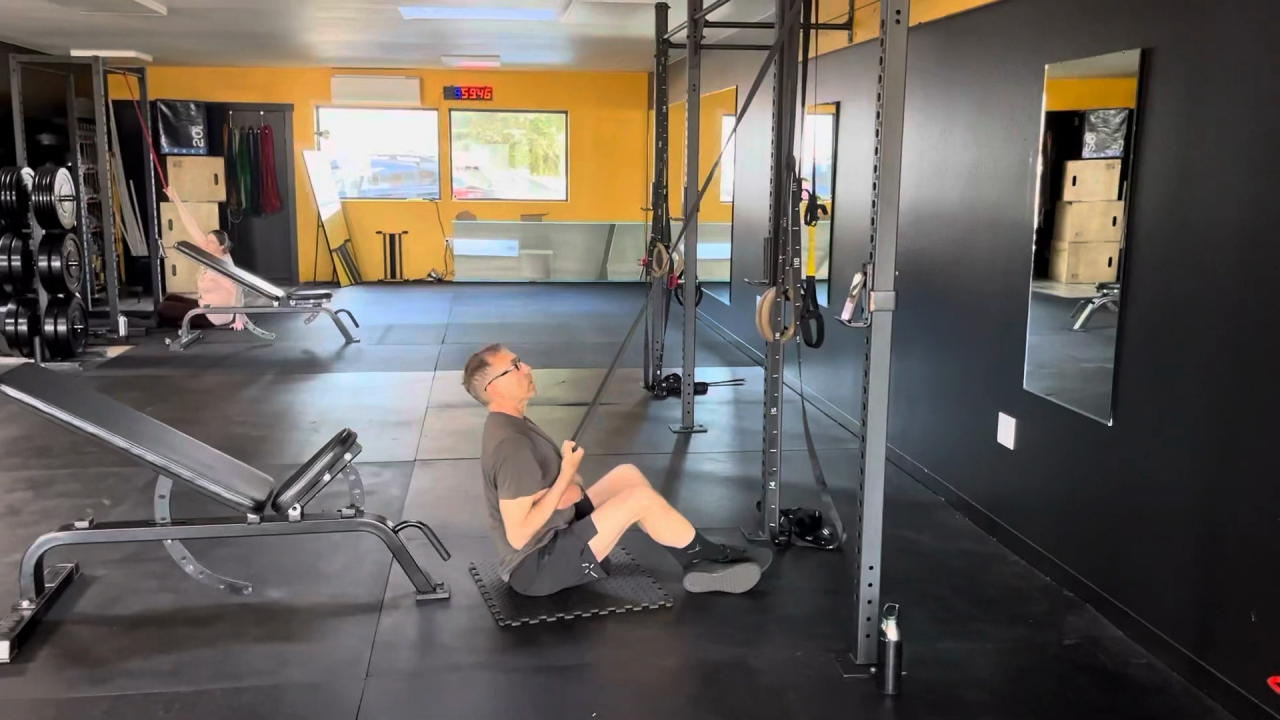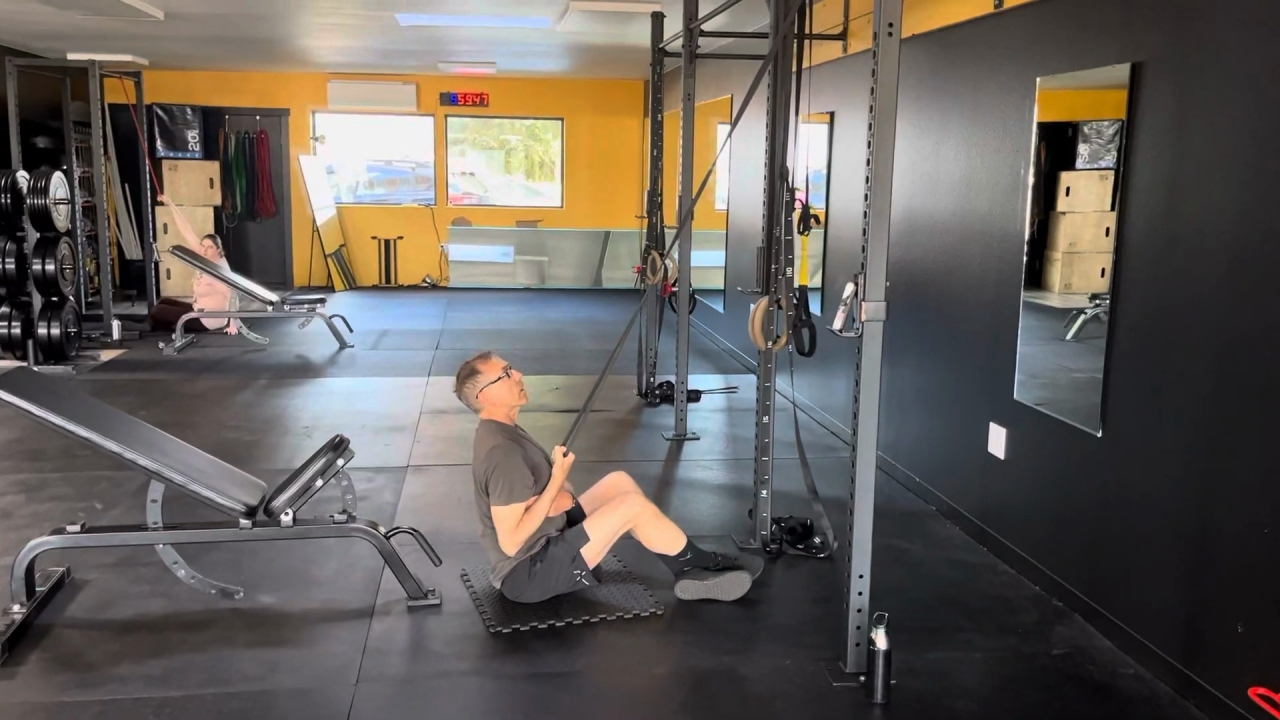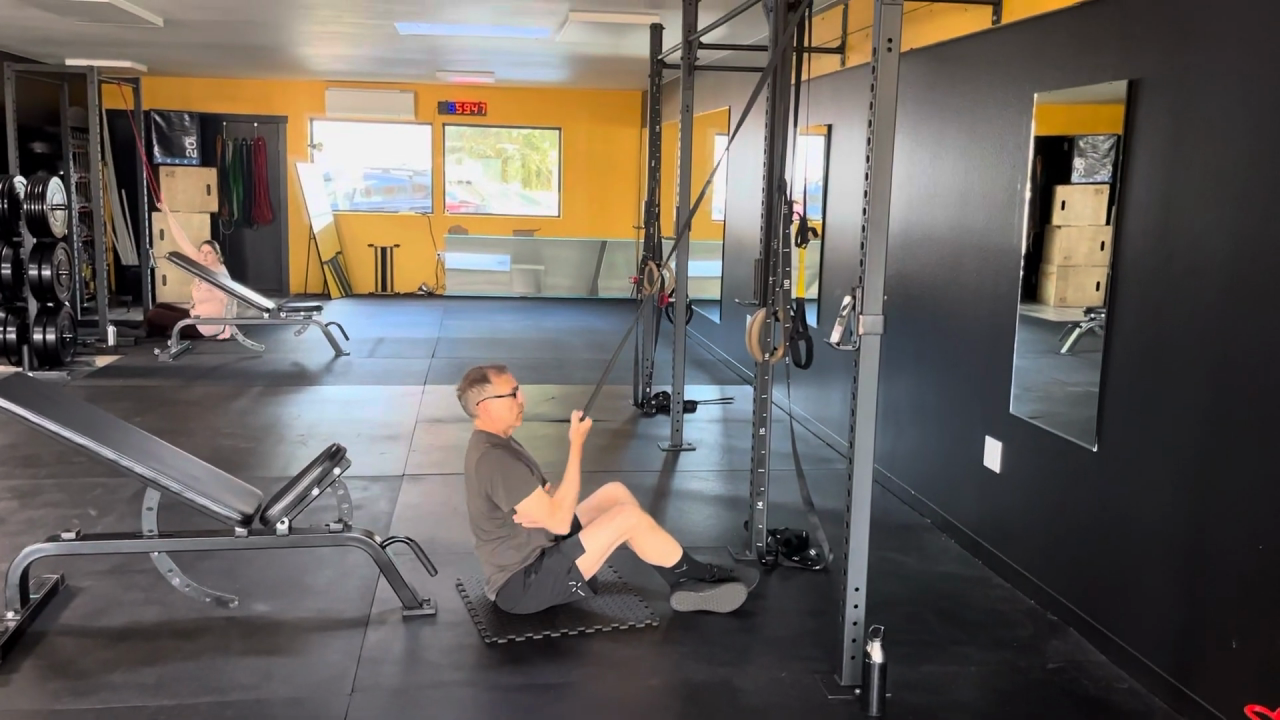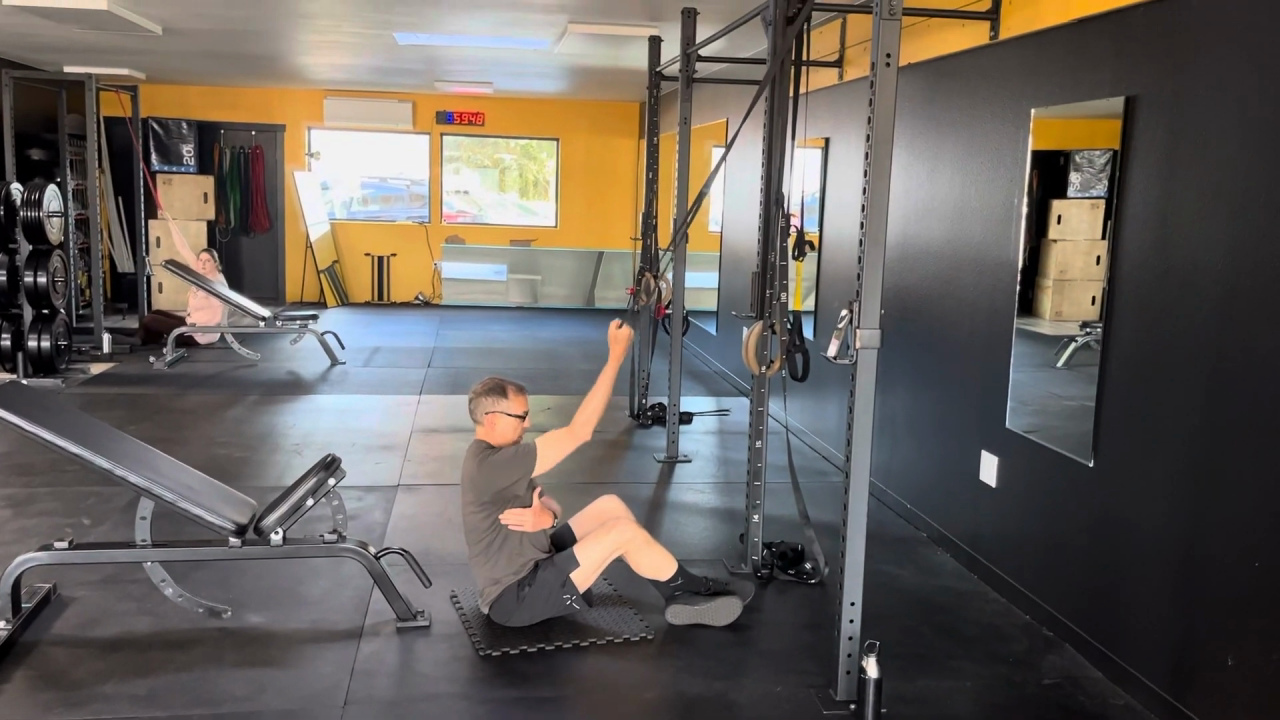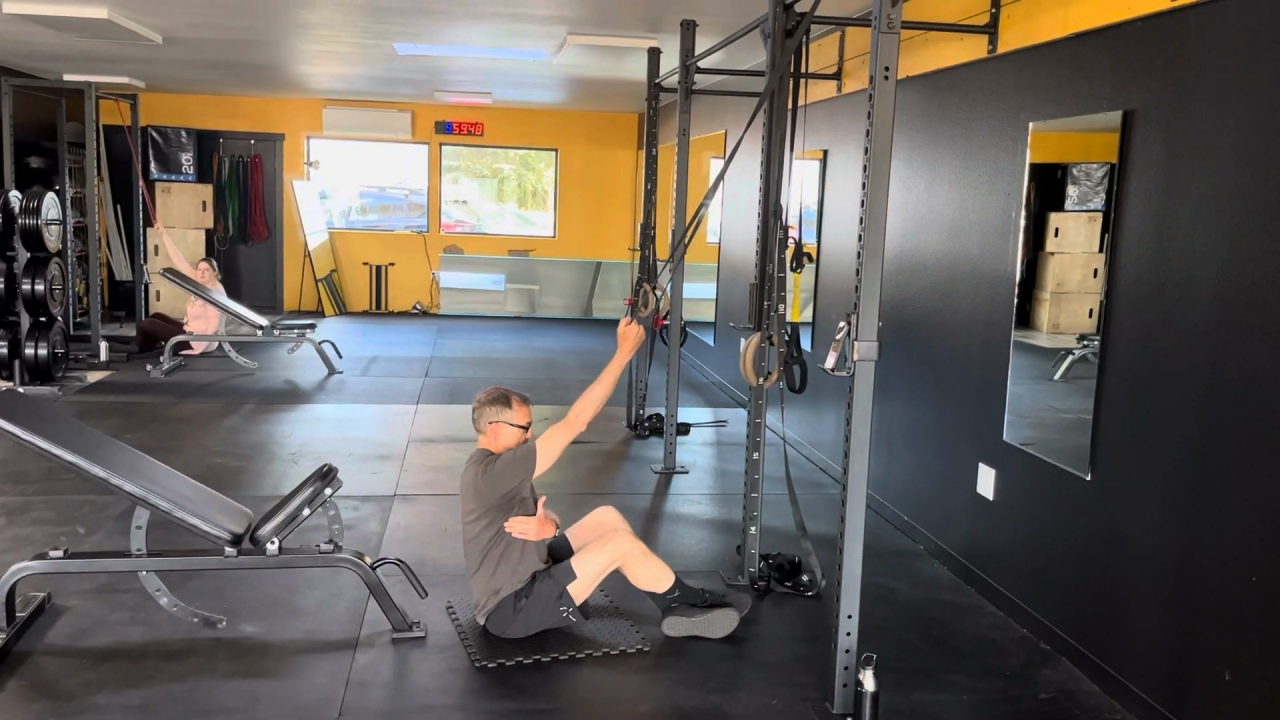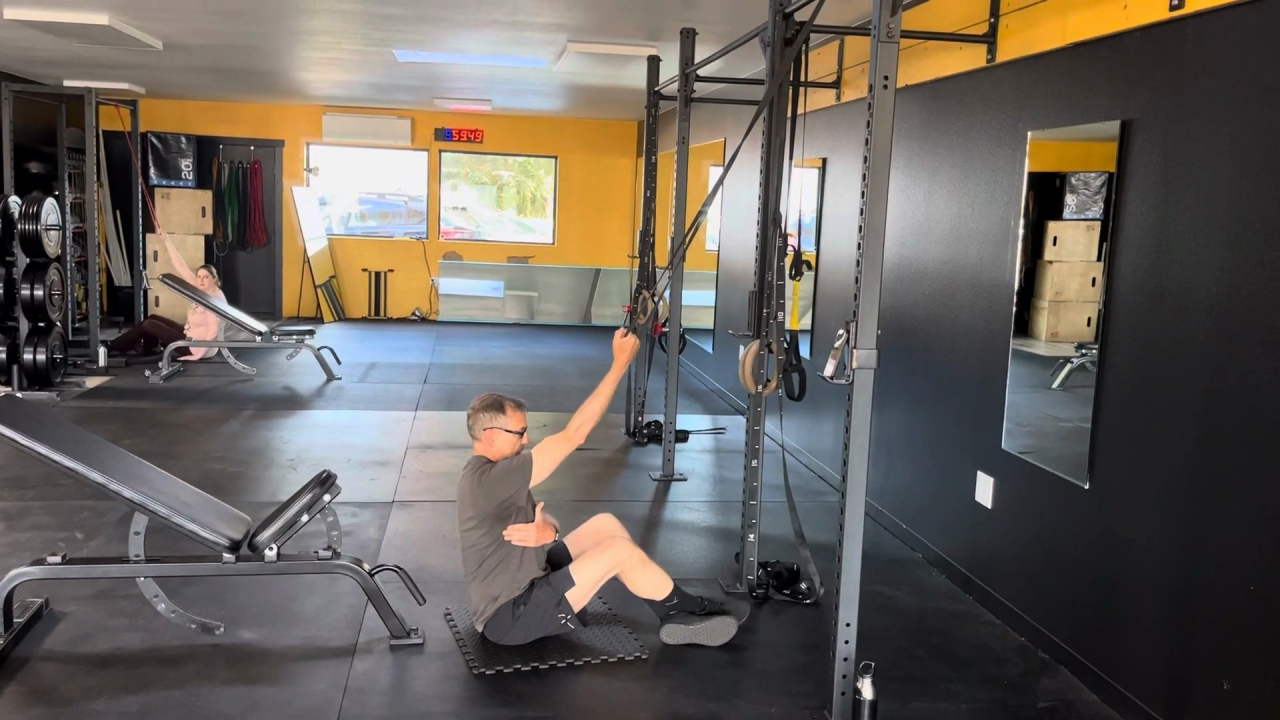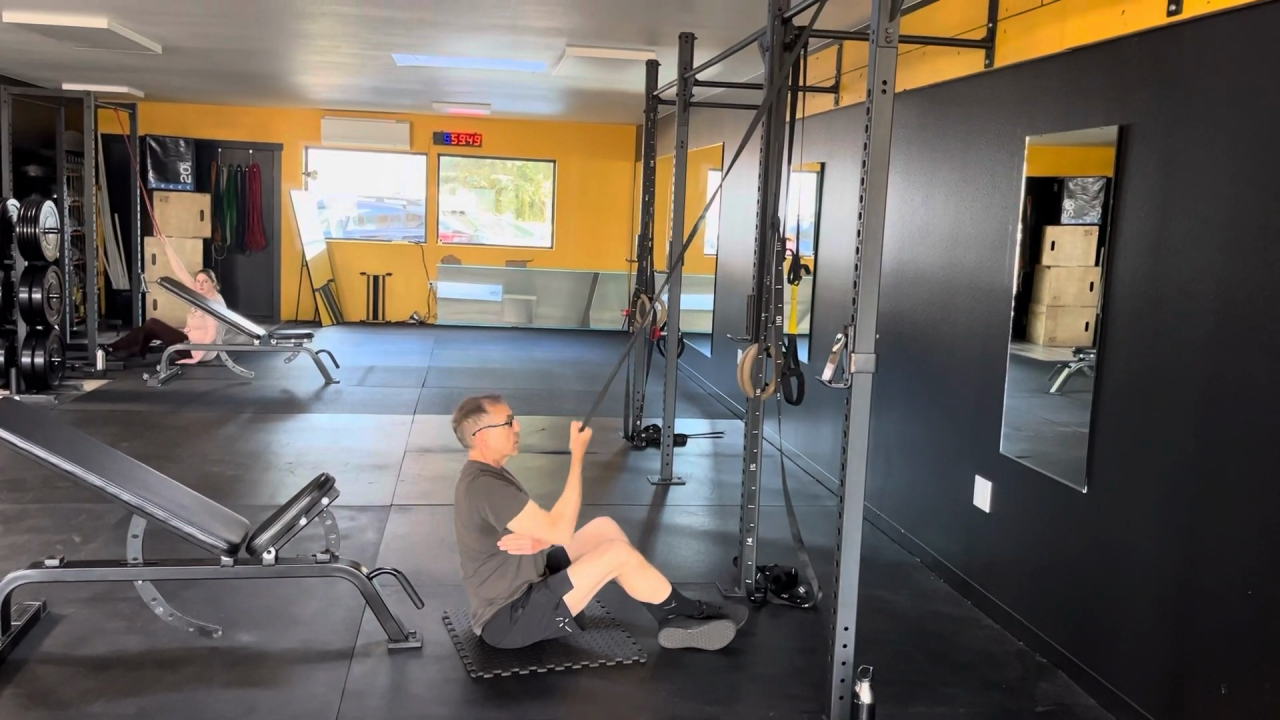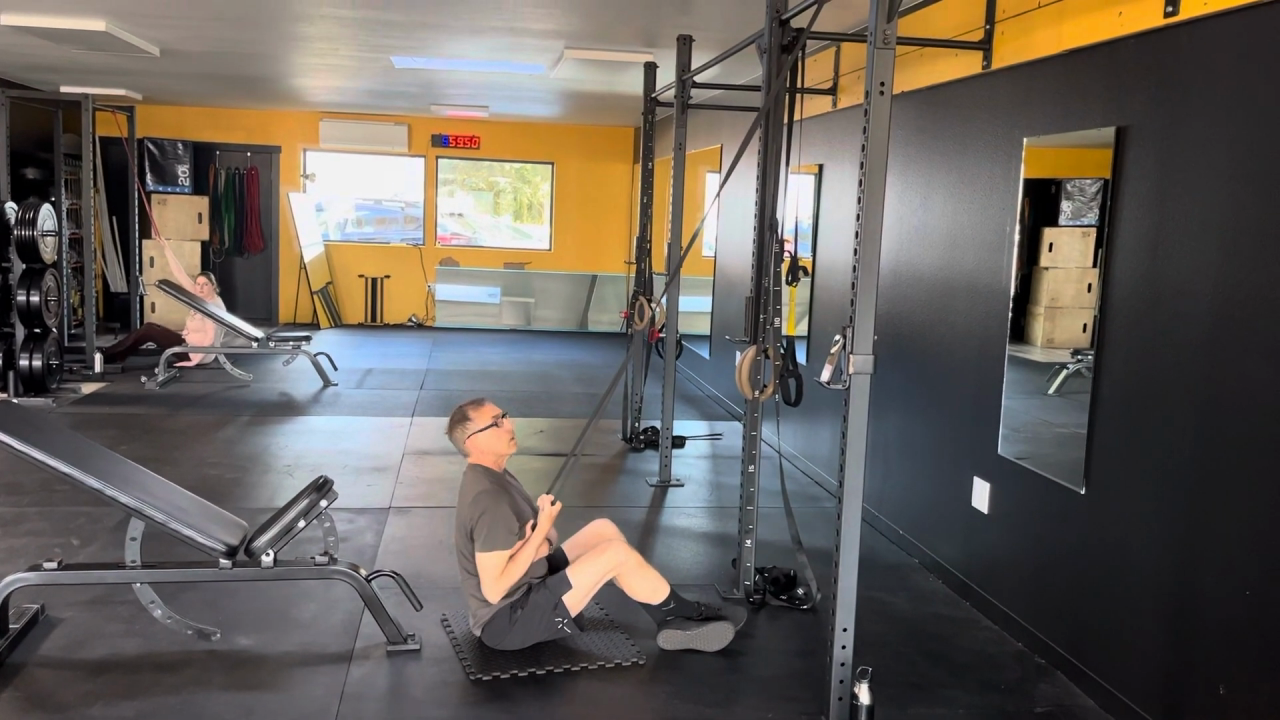
dt=0.5s
person 1, frame 1
left shoulder: (514, 424)
right shoulder: (510, 445)
left elbow: (559, 480)
right elbow: (518, 536)
left wrist: (572, 490)
right wrist: (566, 479)
left hip: (553, 535)
right hip: (536, 567)
left knee: (626, 475)
right knee: (640, 498)
left ankle: (702, 562)
right ankle: (716, 557)
person 1, frame 2
left shoulder: (505, 431)
right shoulder: (501, 452)
left elbow: (549, 487)
right elbow: (510, 542)
left wrist: (564, 498)
right wrist: (558, 482)
left hip: (543, 544)
right hip: (528, 574)
left knee: (618, 482)
right knee: (633, 505)
left ankle: (693, 569)
right ankle: (705, 564)
person 1, frame 3
left shoulder: (498, 444)
right shoulder: (493, 460)
left elbow: (542, 492)
right elbow: (561, 523)
left wrist: (552, 508)
right wrist: (576, 445)
left hip: (533, 554)
right hip: (522, 584)
left knee: (615, 493)
right knee: (629, 516)
left ankle: (689, 582)
right ankle: (703, 576)
person 1, frame 4
left shoulder: (494, 456)
right shoulder: (492, 465)
left elbow: (550, 504)
right elbow: (578, 433)
left wrist: (547, 517)
right wrist: (616, 356)
left hip: (529, 568)
right hip: (516, 598)
left knee: (610, 506)
right knee: (623, 531)
left ankle: (684, 594)
right ankle: (697, 588)
person 1, frame 5
left shoulder: (491, 466)
right shoulder: (495, 472)
left elbow: (544, 515)
right elbow: (574, 423)
left wrist: (549, 527)
right wrist: (624, 351)
left hip: (524, 581)
right hip: (512, 609)
left knee: (606, 517)
right knee: (621, 543)
left ankle: (681, 606)
right ankle: (694, 601)
person 1, frame 6
left shoulder: (490, 474)
right shoulder: (491, 479)
left elbow: (540, 517)
right elbow: (573, 436)
left wrist: (548, 531)
right wrist: (620, 364)
left hip: (522, 587)
right hip: (510, 617)
left knee: (604, 524)
right knee: (619, 549)
left ankle: (679, 612)
right ankle: (694, 609)
person 1, frame 7
left shoulder: (488, 474)
right shoulder: (485, 488)
left elbow: (541, 525)
right elbow: (562, 531)
left wrist: (538, 537)
right wrist: (577, 456)
left hip: (520, 589)
right hip: (508, 620)
left knee: (603, 528)
right knee: (617, 553)
left ankle: (676, 619)
right ankle: (694, 614)
person 1, frame 8
left shoulder: (494, 476)
right shoulder: (489, 498)
left elbow: (546, 535)
right elbow: (493, 589)
left wrist: (543, 544)
right wrist: (541, 533)
left hip: (524, 591)
right hip: (507, 621)
left knee: (602, 530)
right knee: (617, 553)
left ankle: (674, 620)
right ankle: (693, 614)
